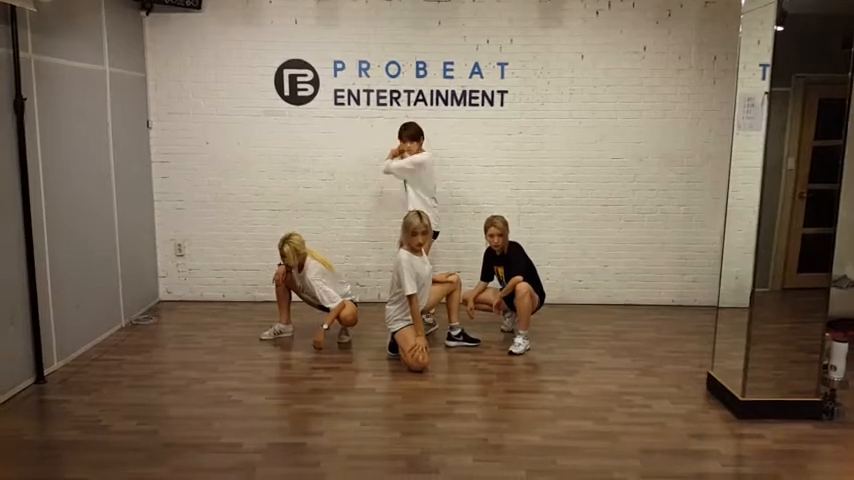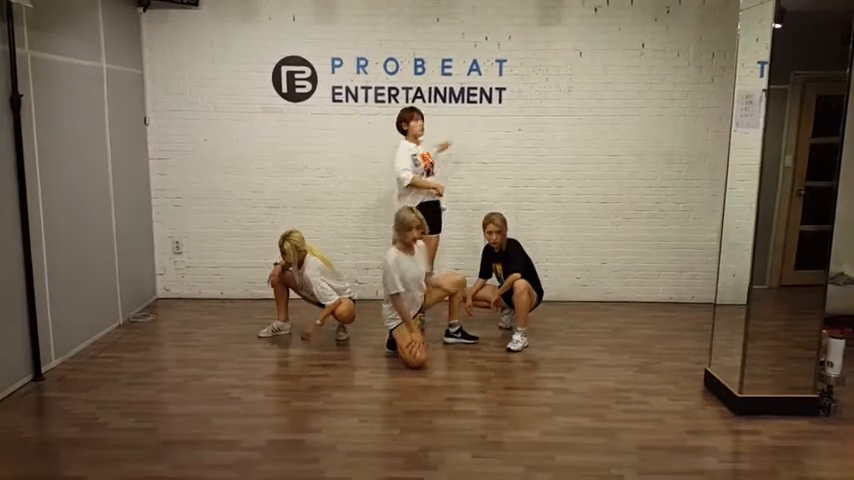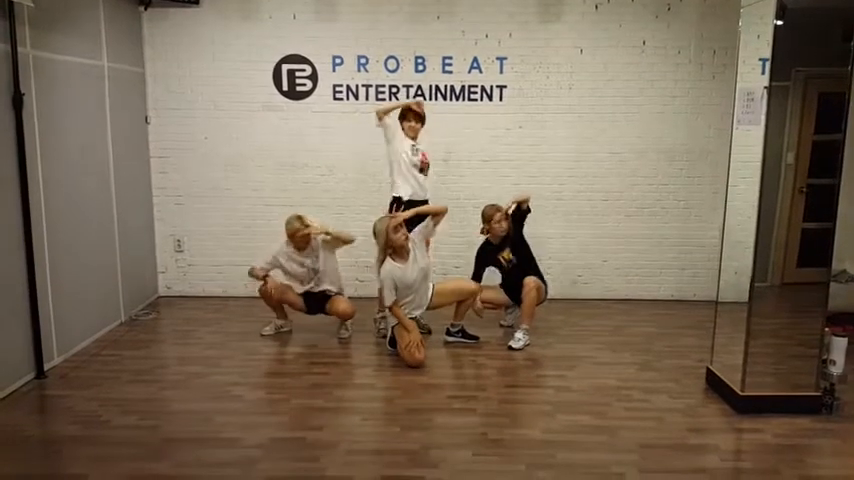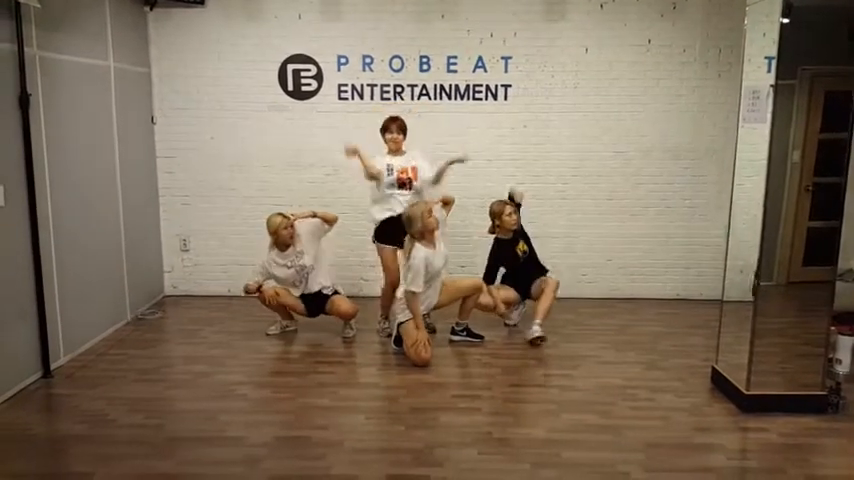
dt=0.5s
person 1, frame 1
left shoulder: (420, 160)
right shoulder: (414, 161)
left elbow: (388, 167)
left wrist: (392, 155)
right wrist: (400, 155)
left hip: (427, 220)
right hip: (424, 218)
left ankle: (428, 318)
right ankle: (425, 312)
person 1, frame 2
left shoulder: (423, 148)
right shoulder: (403, 148)
right elbow: (406, 178)
left wrist: (439, 150)
right wrist: (434, 184)
left hip: (432, 206)
right hip: (412, 209)
left knee: (428, 265)
person 1, frame 3
left shoulder: (420, 148)
right shoulder: (396, 139)
right elbow: (380, 113)
right wrist: (407, 104)
left hip: (421, 206)
right hip: (402, 205)
left ankle: (415, 314)
right ankle: (381, 315)
person 1, frame 4
left shoulder: (416, 159)
right shoulder: (379, 161)
left elbow: (433, 179)
right elbow: (372, 176)
left wrist: (446, 164)
right wrist: (359, 154)
right hip: (387, 222)
right knee: (392, 280)
left ankle: (422, 315)
right ankle: (384, 319)
person 2, frame 1
left shoulder: (420, 250)
right shoulder: (404, 259)
right elbow: (412, 300)
left wrist: (435, 278)
right wrist: (420, 335)
left hip: (419, 303)
right hip: (401, 316)
left knee: (454, 280)
right knee: (419, 363)
left ankle: (455, 333)
right ankle: (399, 341)
person 2, frame 2
left shoulder: (420, 246)
right shoulder: (392, 259)
left elbow: (423, 277)
right elbow: (396, 299)
left wrist: (438, 284)
right wrist: (414, 331)
left hip: (418, 300)
right hip: (398, 314)
left knee: (459, 280)
right knee: (417, 360)
left ankle: (453, 330)
right ankle: (397, 338)
person 2, frame 3
left shoulder: (416, 238)
right shoulder: (388, 270)
left elbow: (443, 210)
right elbow: (392, 306)
left wrist: (413, 211)
right wrist: (412, 331)
left hip: (426, 295)
right hip: (404, 312)
left knee: (472, 288)
right knee: (416, 359)
left ankle: (455, 330)
right ankle: (397, 335)
person 2, frame 4
left shoulder: (435, 230)
right shoulder: (419, 256)
left elbow: (450, 201)
right elbow: (411, 295)
left wrist: (439, 200)
right wrist: (421, 329)
left hip: (433, 294)
right hip: (410, 308)
left knee: (477, 285)
right knee: (422, 358)
left ankle: (459, 329)
right ankle: (403, 332)
person 3, frame 1
left shoulder: (515, 250)
right shoulder: (489, 253)
left elbow: (518, 278)
right elbow: (484, 281)
left wrist: (499, 296)
right wrist: (472, 299)
left hip: (532, 297)
right hip: (509, 296)
left knee: (522, 287)
right knee: (467, 297)
left ankle: (523, 338)
right ankle: (509, 314)
person 3, frame 2
left shoulder: (513, 247)
right shoulder: (488, 250)
left elbow: (516, 275)
right elbow: (483, 277)
left wrist: (498, 294)
right wrist: (469, 296)
left hip: (530, 294)
right hip: (507, 293)
left knee: (520, 284)
right knee: (466, 294)
left ankle: (521, 335)
right ankle: (508, 310)
person 3, frame 3
left shoulder: (513, 228)
right shoulder: (484, 250)
left elbow: (526, 199)
right elbow: (476, 279)
left wrist: (513, 203)
left hip: (535, 288)
right hip: (510, 290)
left knee: (530, 281)
left ankle: (523, 332)
right ankle: (512, 308)
person 3, frame 4
left shoulder: (516, 226)
right shoulder: (498, 249)
left elbow: (515, 195)
right elbow: (488, 280)
left wrist: (514, 195)
right wrist: (498, 303)
left hip: (536, 281)
right hip: (513, 286)
left knee: (552, 282)
right knee: (482, 302)
left ankle: (536, 327)
right ankle: (516, 305)
person 4, frame 1
left shoulder: (312, 275)
right shoulder: (300, 259)
left elbow: (338, 303)
right elbow: (287, 264)
left wrist: (322, 330)
right wrist: (282, 266)
left hip: (342, 299)
right hip: (319, 296)
left knee: (348, 317)
right knee: (281, 277)
left ankle: (345, 328)
right ankle: (284, 325)
person 4, frame 2
left shoulder: (311, 271)
right shoulder: (299, 256)
left elbow: (334, 301)
right elbow: (287, 262)
left wrist: (315, 324)
right wrist: (279, 266)
left hip: (340, 297)
right hip: (318, 293)
left knee: (343, 314)
right knee: (279, 275)
left ankle: (343, 325)
right ankle: (282, 322)
person 4, frame 3
left shoulder: (322, 242)
right shoulder: (283, 253)
left elbow: (350, 239)
right elbow: (253, 271)
left wrist: (324, 231)
right wrist: (266, 277)
left hip: (329, 296)
right hip: (304, 297)
left knee: (346, 311)
right knee: (266, 290)
left ankle: (344, 322)
right ankle: (282, 320)
person 4, frame 4
left shoulder: (306, 235)
right shoulder: (270, 261)
left elbow: (333, 219)
right elbow: (248, 287)
left wrist: (311, 214)
right wrist: (261, 288)
left hip: (325, 294)
right hip: (302, 301)
left knee: (348, 311)
right knee: (265, 295)
left ankle: (348, 321)
right ankle: (287, 320)
